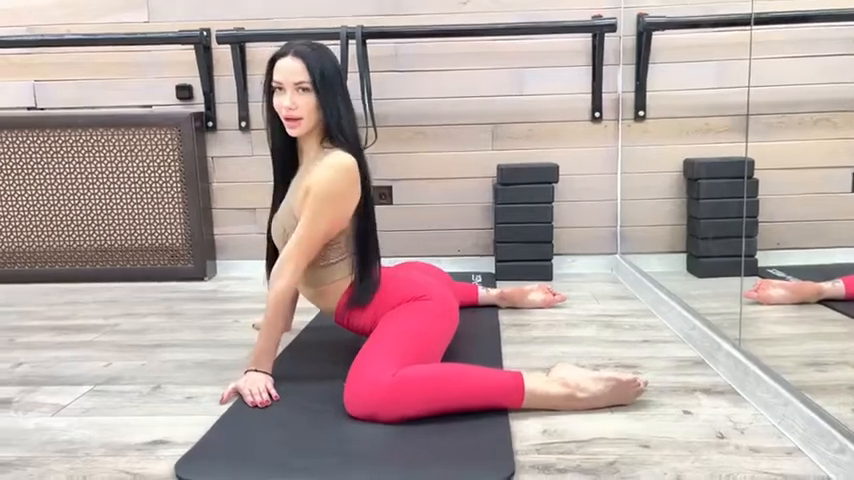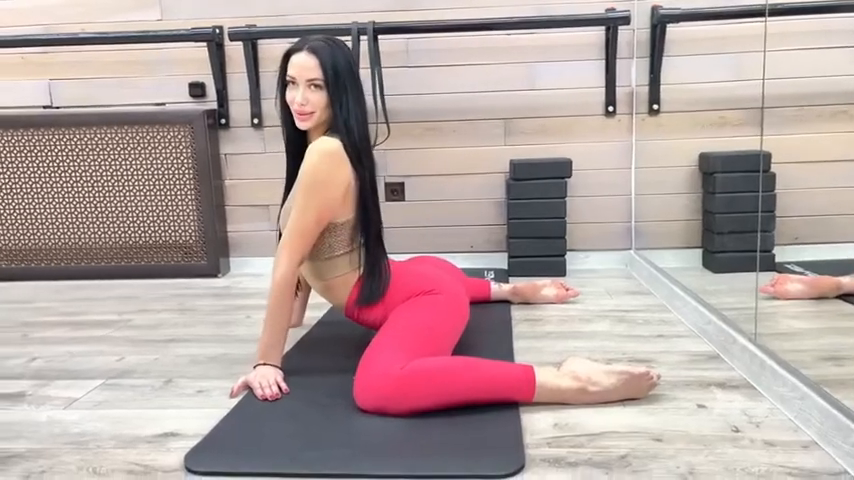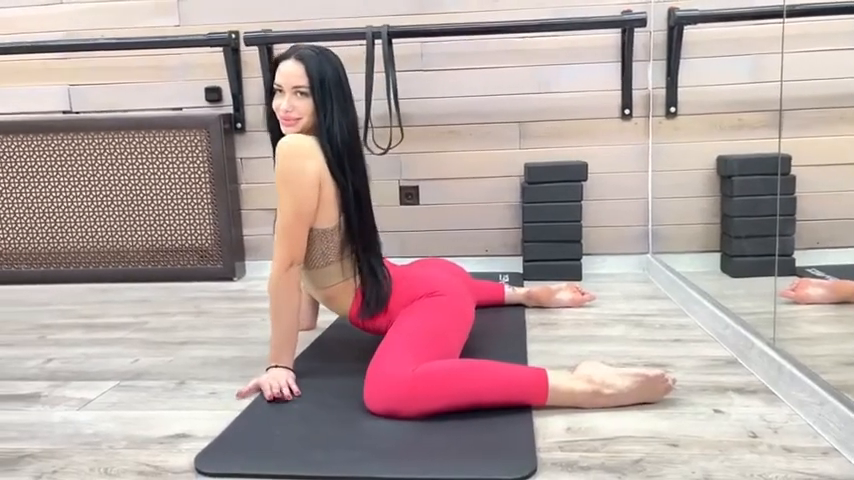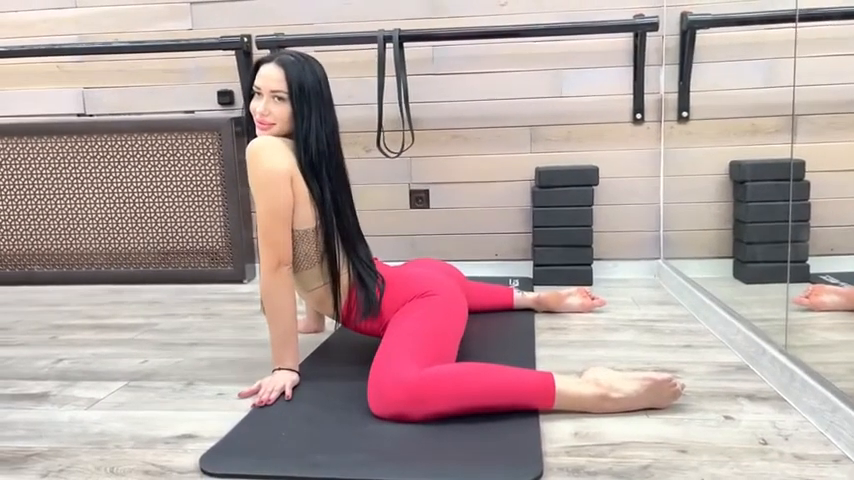
dt=0.7s
person 1, frame 1
left shoulder: (335, 168)
right shoulder: (304, 158)
left elbow: (288, 270)
right elbow: (295, 265)
left wrist: (258, 366)
right wrist: (280, 319)
left hip: (411, 300)
right hip: (397, 287)
left knee: (369, 396)
left ankle: (558, 387)
right ankle: (498, 294)
person 1, frame 2
left shoulder: (326, 154)
right shoulder: (325, 149)
left elbow: (287, 261)
right elbow: (309, 252)
left wrist: (267, 361)
right wrist: (295, 310)
left hip: (420, 296)
right hip: (413, 279)
left knee: (378, 388)
left ankle: (569, 382)
right ankle: (511, 290)
person 1, frame 3
left shoulder: (296, 151)
right shoulder: (323, 150)
left elbow: (287, 264)
right elbow: (314, 255)
left wrist: (280, 364)
right wrist: (307, 314)
left hip: (426, 297)
right hip: (415, 282)
left knee: (389, 392)
left ankle: (585, 385)
right ankle: (528, 293)
person 1, frame 4
left shoulder: (266, 153)
right shoulder: (307, 153)
left elbow: (277, 265)
left wrist: (285, 365)
right wrist: (316, 316)
left hip: (419, 297)
right hip: (414, 282)
left knee: (393, 394)
left ankle: (594, 390)
right ankle: (537, 299)
